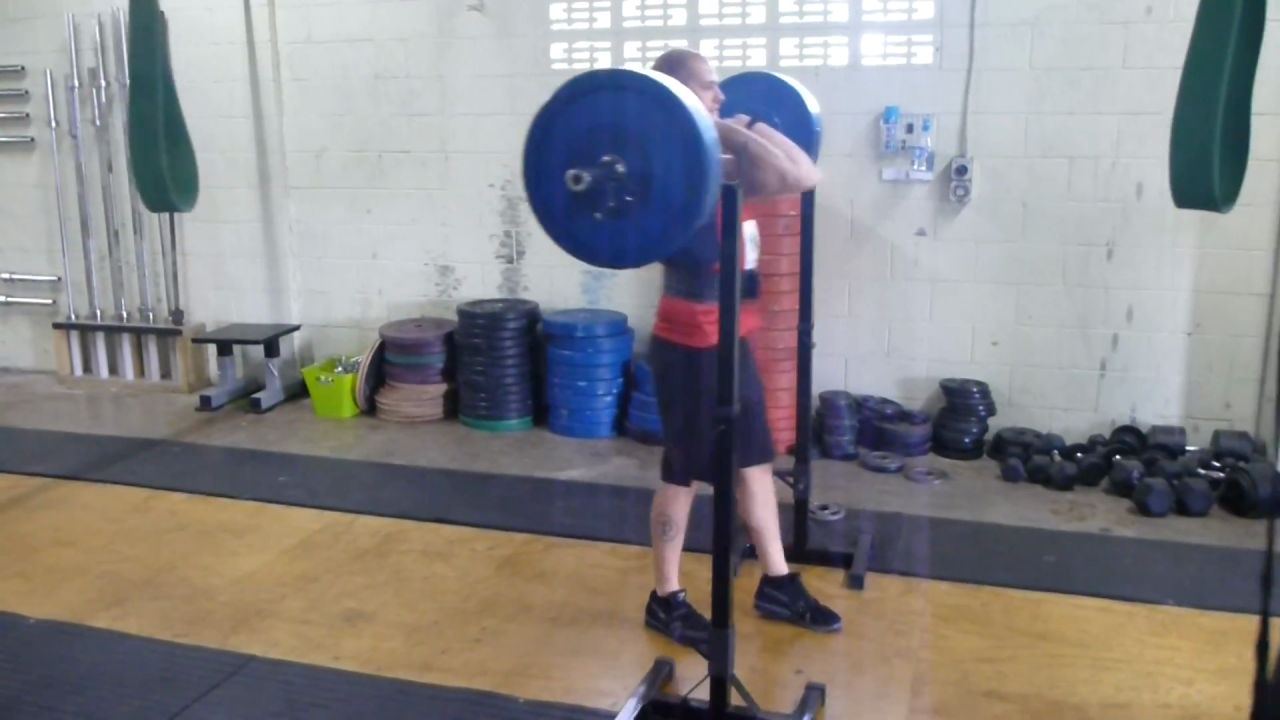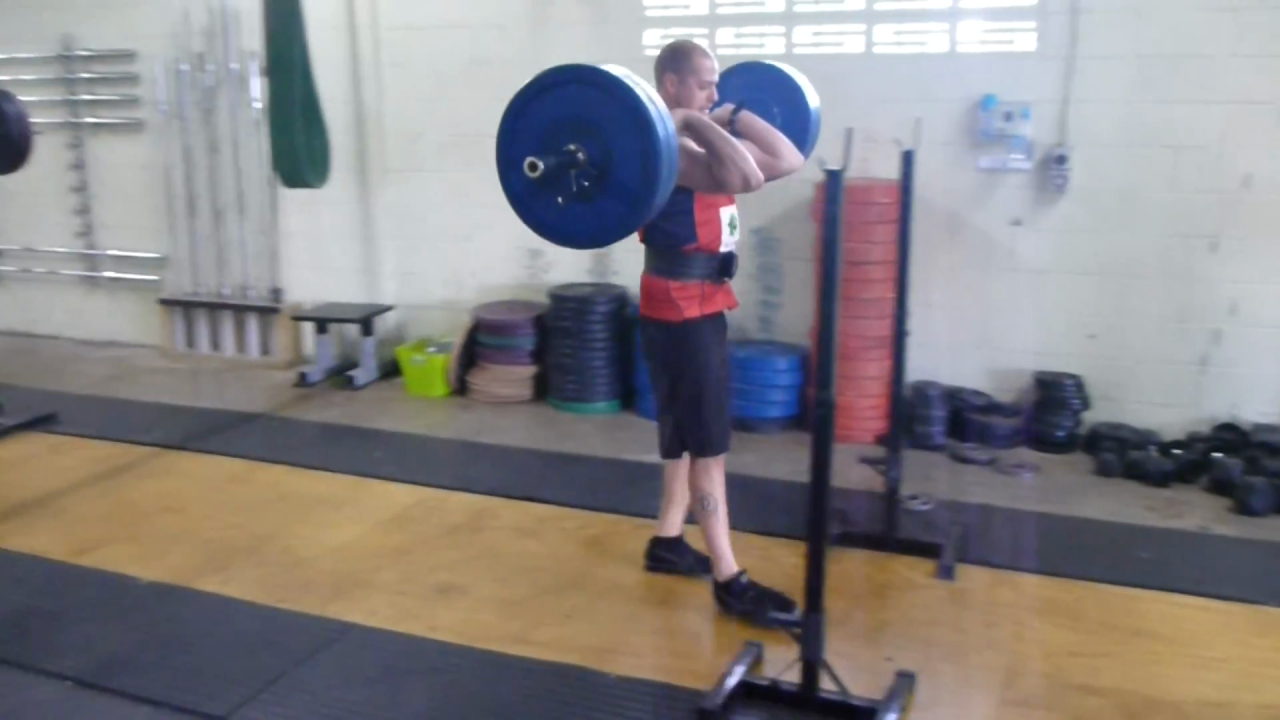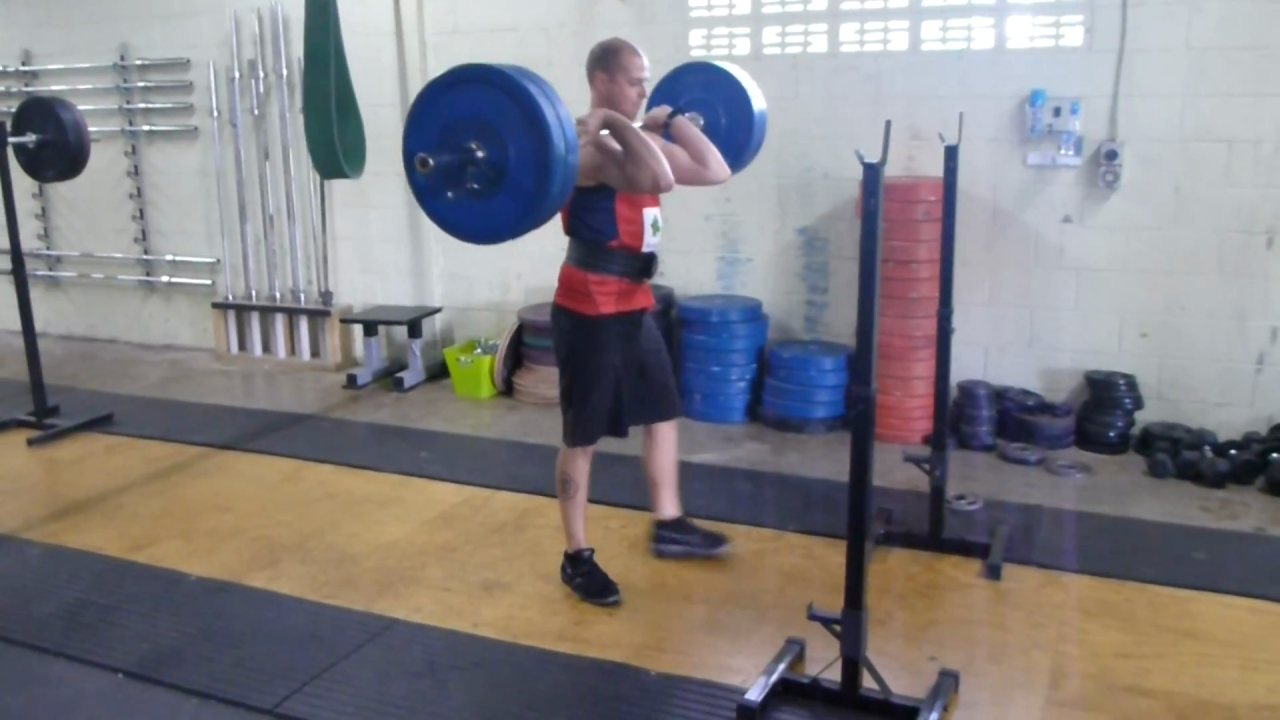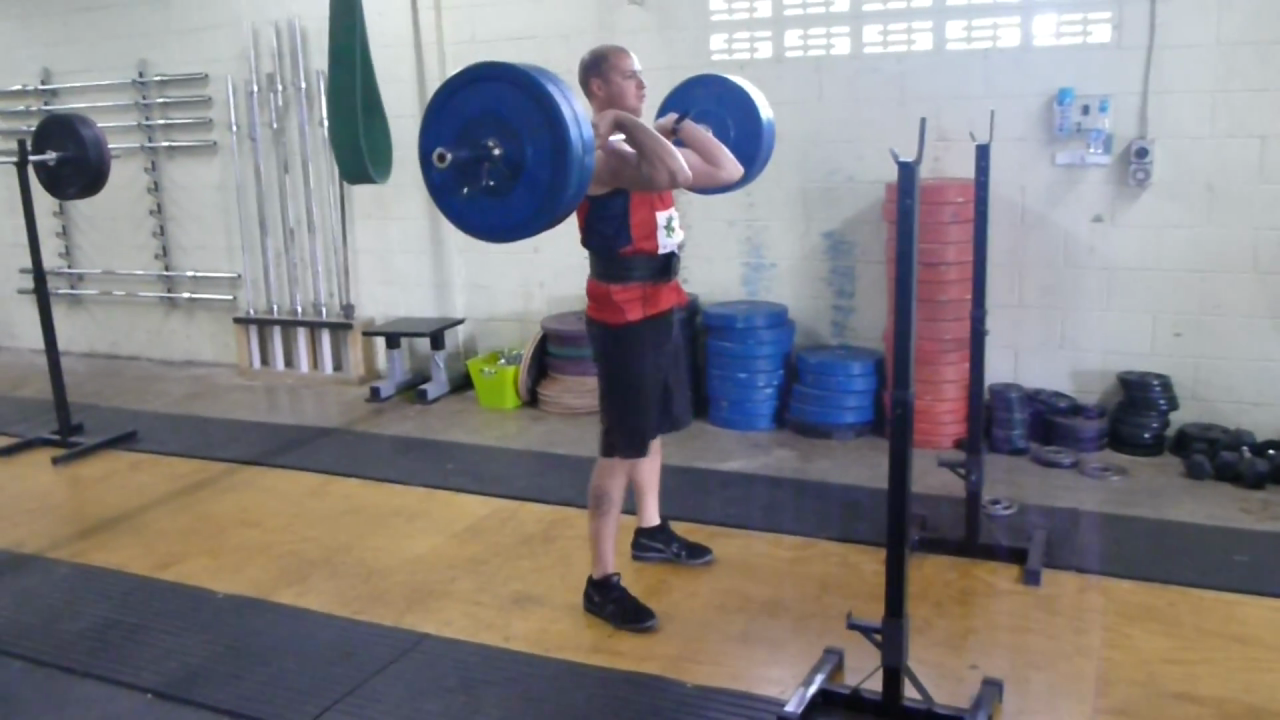
dt=0.7s
person 1, frame 1
left shoulder: (721, 159)
left elbow: (803, 174)
right elbow: (787, 178)
left wrist: (746, 127)
right wrist: (726, 131)
left hip: (728, 336)
right hip: (693, 341)
left knee: (753, 462)
right knee: (684, 472)
left ankle: (778, 583)
right ankle: (666, 599)
person 1, frame 2
left shoulder: (702, 143)
left elbow: (788, 161)
right elbow: (745, 177)
left wrist: (735, 115)
right wrist: (698, 122)
left hip: (707, 307)
right hip: (675, 315)
left knee: (693, 442)
right knee: (706, 446)
left ankle: (667, 542)
right ankle: (728, 579)
person 1, frame 3
left shoulder: (642, 141)
right shoulder: (586, 148)
left elbow: (715, 172)
right elbow: (658, 180)
left wrist: (672, 120)
right wrist: (616, 124)
left hip: (634, 306)
right hip: (589, 311)
left knee: (662, 415)
right knee: (582, 437)
left ankle: (670, 525)
right ankle: (576, 556)
person 1, frame 4
left shoulder: (643, 145)
right shoulder: (598, 155)
left elbow: (728, 171)
right elbow: (674, 177)
left wrist: (680, 123)
right wrist: (626, 124)
left hip: (659, 308)
right hip: (621, 317)
left knee: (653, 430)
right knee: (620, 449)
left ankle: (652, 532)
right ankle: (602, 582)
